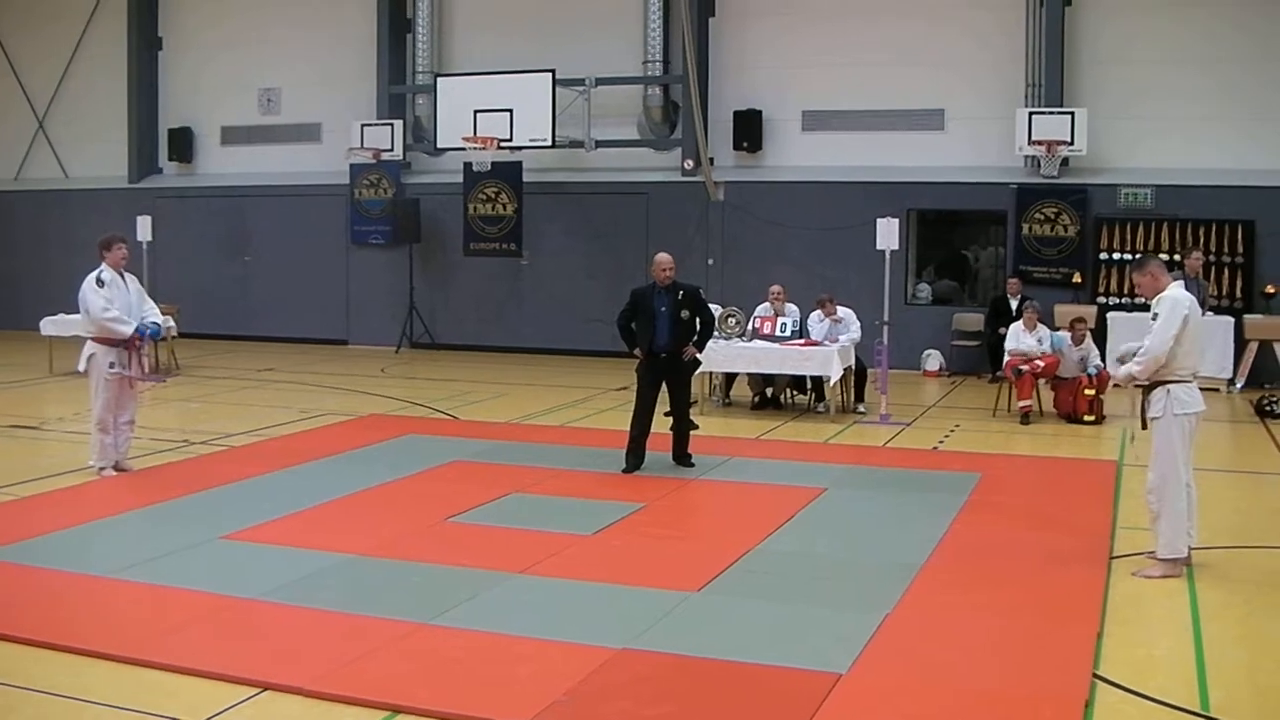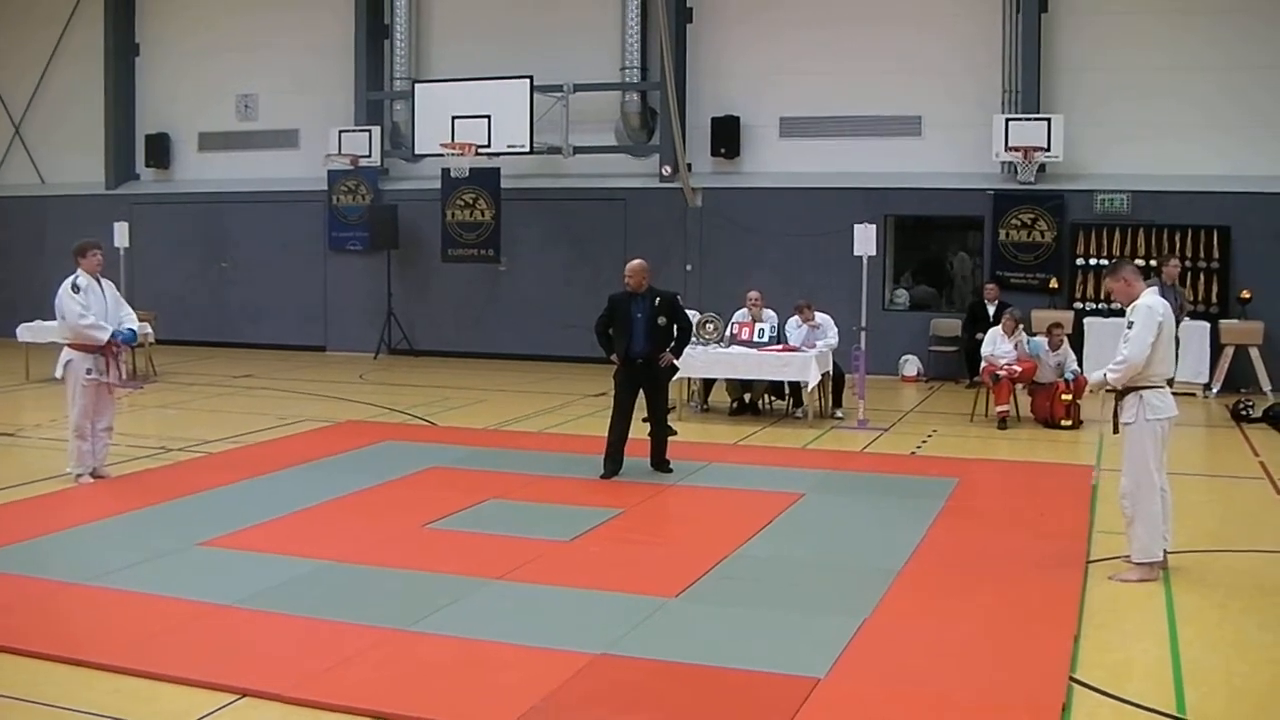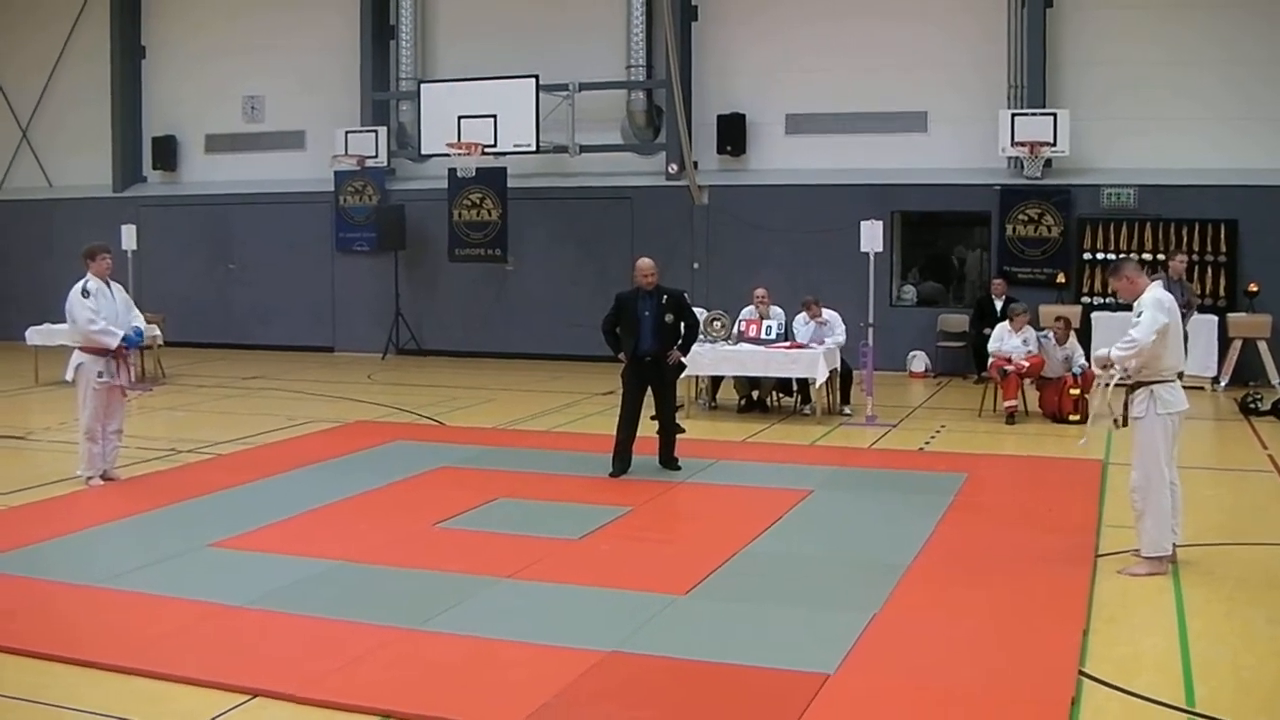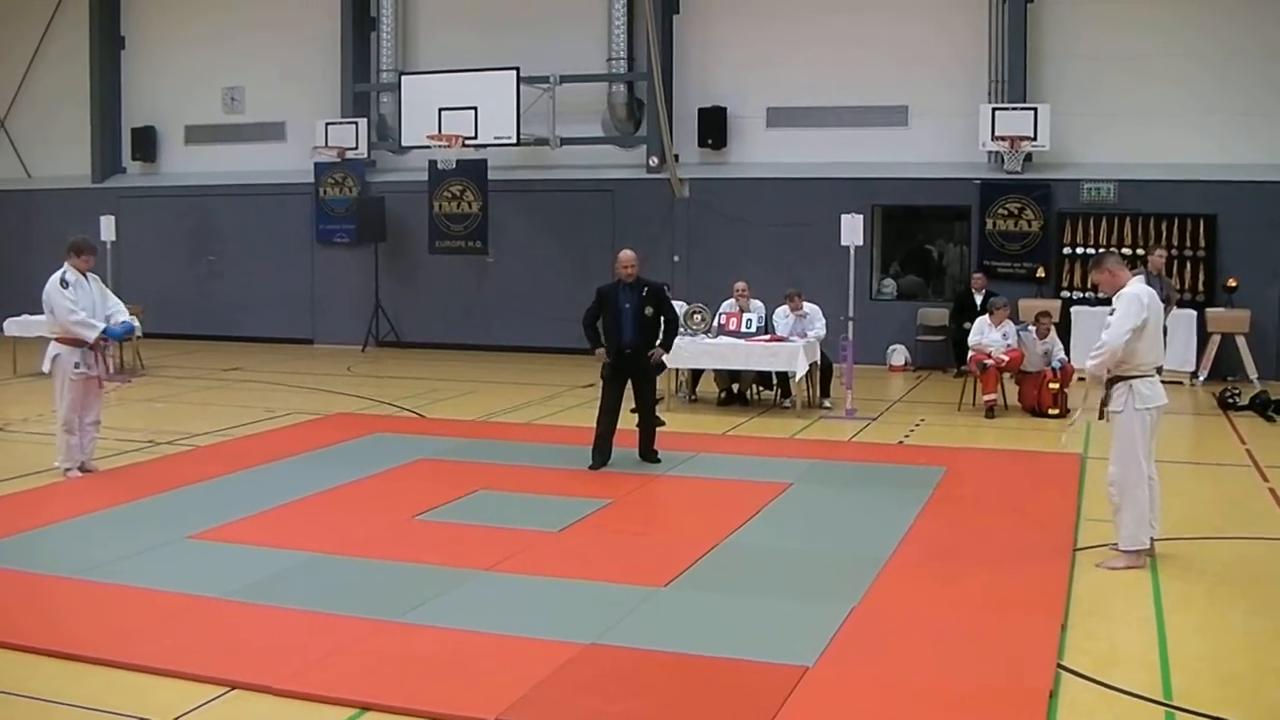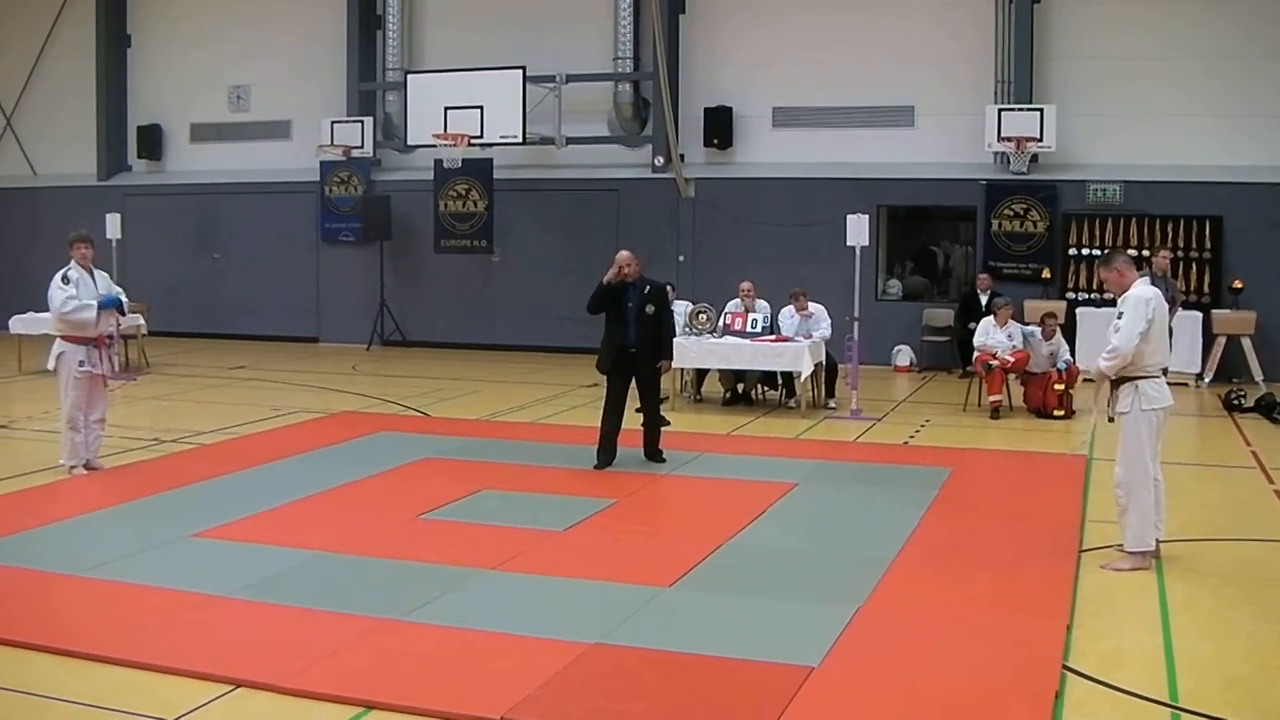
dt=1s
person 1, frame 1
left shoulder: (1171, 301)
right shoulder: (1182, 299)
left elbow: (1156, 351)
left wrist: (1128, 373)
right wrist: (1136, 352)
left hip: (1172, 399)
right hip: (1179, 395)
left knee: (1165, 479)
right knee: (1178, 475)
left ankle: (1171, 558)
right ankle: (1180, 546)
person 1, frame 2
left shoulder: (1145, 308)
right shoulder: (1154, 305)
left elbow: (1133, 358)
left wrist: (1104, 378)
right wrist: (1113, 377)
left hip: (1145, 404)
right hip: (1152, 400)
left knee: (1139, 484)
right knee: (1153, 479)
left ankle: (1147, 562)
right ankle: (1156, 550)
person 1, frame 3
left shoulder: (1153, 301)
right shoulder: (1160, 299)
left elbow: (1139, 342)
left wrist: (1107, 355)
right wrist: (1123, 362)
left hip: (1155, 398)
right hip: (1161, 394)
left knee: (1148, 478)
right knee: (1163, 474)
left ankle: (1156, 556)
right ankle: (1164, 544)
person 1, frame 4
left shoulder: (1131, 297)
right shoulder: (1145, 293)
left elbow: (1112, 342)
left wrist: (1092, 369)
right wrist: (1108, 367)
left hip: (1133, 392)
right hip: (1143, 388)
left knee: (1126, 471)
right knee: (1141, 467)
left ankle: (1133, 550)
right ankle: (1143, 538)
person 1, frame 5
left shoulder: (1137, 298)
right shoulder: (1151, 295)
left elbow: (1123, 347)
left wrist: (1103, 366)
right wrist: (1112, 366)
left hip: (1139, 394)
right hip: (1148, 389)
left knee: (1132, 472)
right knee: (1147, 469)
left ankle: (1138, 551)
right ankle: (1148, 539)
person 2, frame 1
left shoulder: (131, 281)
right shoulder: (96, 280)
left elbow: (147, 307)
right elbow: (103, 314)
left wrist: (153, 324)
right wrist: (135, 329)
left hip: (126, 353)
right hip: (104, 352)
left knee: (126, 410)
right knee: (104, 411)
left ankle: (119, 458)
right ankle: (103, 462)
person 2, frame 2
left shoulder: (107, 286)
right shoulder: (72, 286)
left elbow: (125, 312)
right elbow: (79, 320)
left wrist: (129, 331)
right wrist: (111, 334)
left hip: (104, 358)
right hip: (81, 359)
left knee: (104, 416)
right knee: (81, 417)
left ankle: (97, 464)
right ankle: (81, 468)
person 2, frame 3
left shoulder: (117, 289)
right shoulder: (83, 290)
left elbow: (133, 314)
right elbow: (89, 325)
left wrist: (136, 330)
right wrist: (121, 337)
left hip: (115, 362)
right hip: (92, 362)
left knee: (114, 419)
right knee: (92, 419)
left ankle: (107, 466)
right ankle: (91, 471)
person 2, frame 4
left shoulder: (92, 280)
right shoulder: (59, 282)
left elbow: (110, 304)
right elbow: (71, 317)
left wrist: (125, 322)
right wrist: (105, 330)
left hip: (91, 353)
right hip: (68, 353)
left knee: (91, 411)
right knee: (69, 412)
left ankle: (85, 458)
right ankle: (69, 463)
person 2, frame 5
left shoulder: (102, 277)
right shoulder: (64, 277)
left elbow: (121, 300)
right elbow: (63, 308)
left wrist: (116, 303)
right wrist: (98, 305)
left hip: (97, 350)
right hip: (73, 350)
left knee: (97, 408)
right knee: (74, 409)
left ankle: (90, 456)
right ankle: (74, 460)
person 3, frame 1
left shoulder: (690, 293)
right shoulder: (640, 295)
left elbow: (708, 320)
right elbow: (622, 321)
left wrist: (698, 346)
right wrist: (634, 346)
left hip: (679, 360)
right hip: (650, 361)
left knee: (681, 411)
right knee: (642, 412)
left ankle: (681, 455)
right ankle: (634, 458)
person 3, frame 2
left shoulder: (667, 299)
right shoulder: (617, 300)
left elbow: (686, 326)
right elbow: (600, 327)
left wrist: (674, 352)
right wrist: (610, 352)
left hip: (655, 366)
right hip: (627, 366)
left knee: (659, 417)
right knee: (619, 417)
left ankle: (659, 460)
right ankle: (612, 464)
person 3, frame 3
left shoulder: (674, 297)
right shoulder: (624, 299)
left elbow: (692, 324)
right elbow: (607, 326)
left wrist: (682, 349)
right wrist: (619, 351)
left hip: (663, 364)
right hip: (635, 364)
left knee: (667, 415)
right knee: (628, 415)
left ankle: (667, 458)
right ankle: (621, 462)
person 3, frame 4
left shoulder: (654, 290)
right shoulder: (605, 292)
left elbow: (672, 319)
right elbow: (588, 321)
left wrist: (664, 347)
right wrist: (597, 346)
left hip: (644, 358)
right hip: (615, 359)
left knee: (647, 408)
right knee: (608, 408)
left ankle: (647, 451)
right ankle: (601, 454)
person 3, frame 5
left shoulder: (656, 289)
right shoulder: (612, 290)
left elbow: (666, 325)
right elbow: (592, 309)
left wrist: (667, 356)
right wrist: (605, 282)
left hip: (648, 357)
right hip: (618, 357)
left knee: (651, 407)
right knee: (613, 408)
left ankle: (652, 450)
right ankle: (606, 454)
